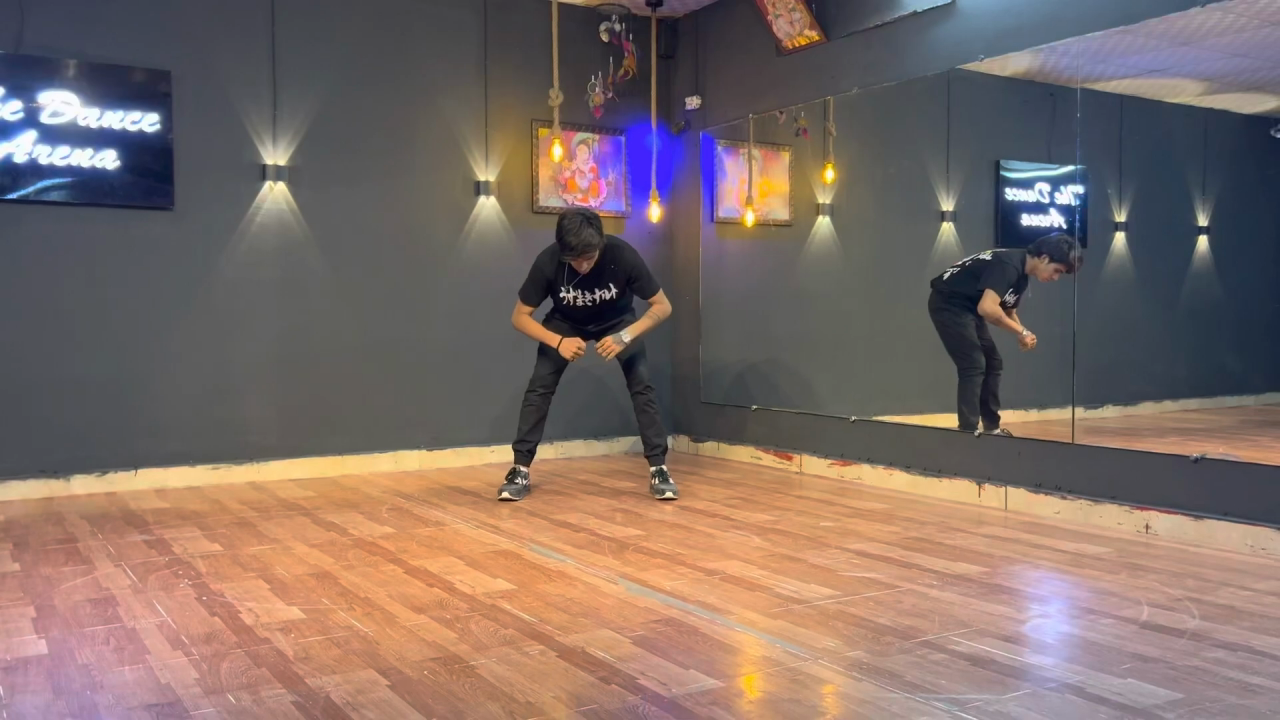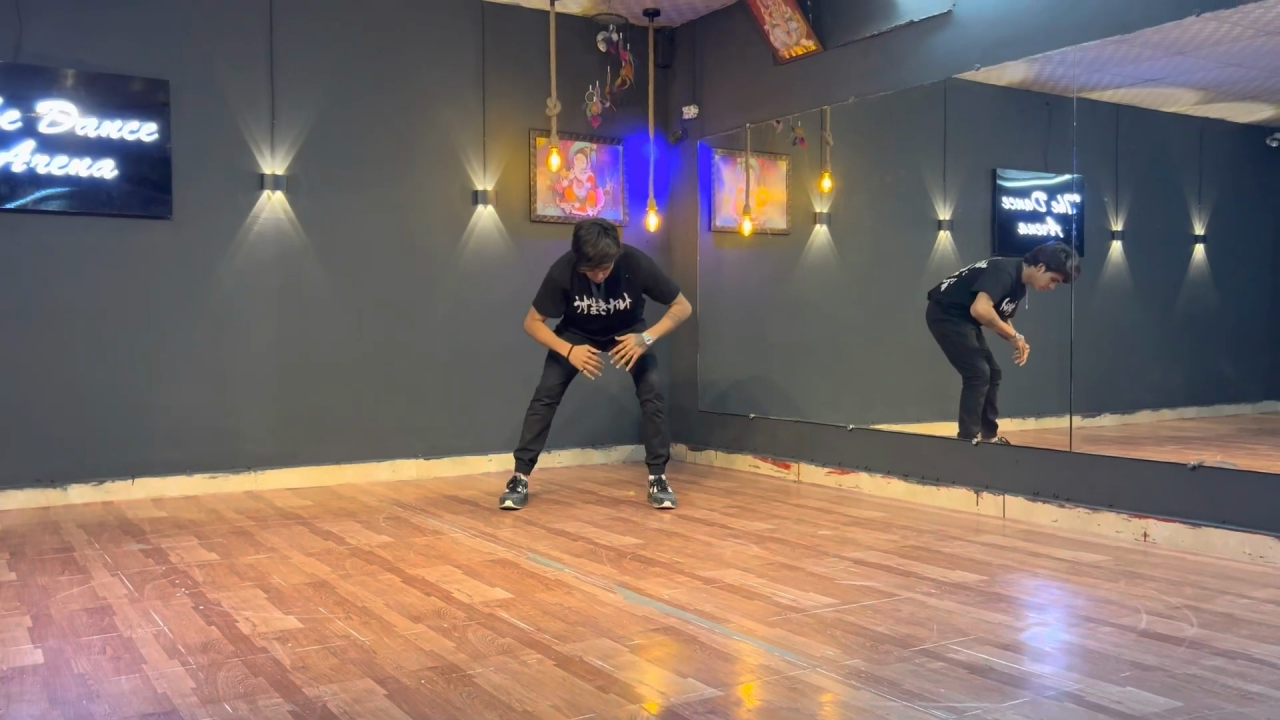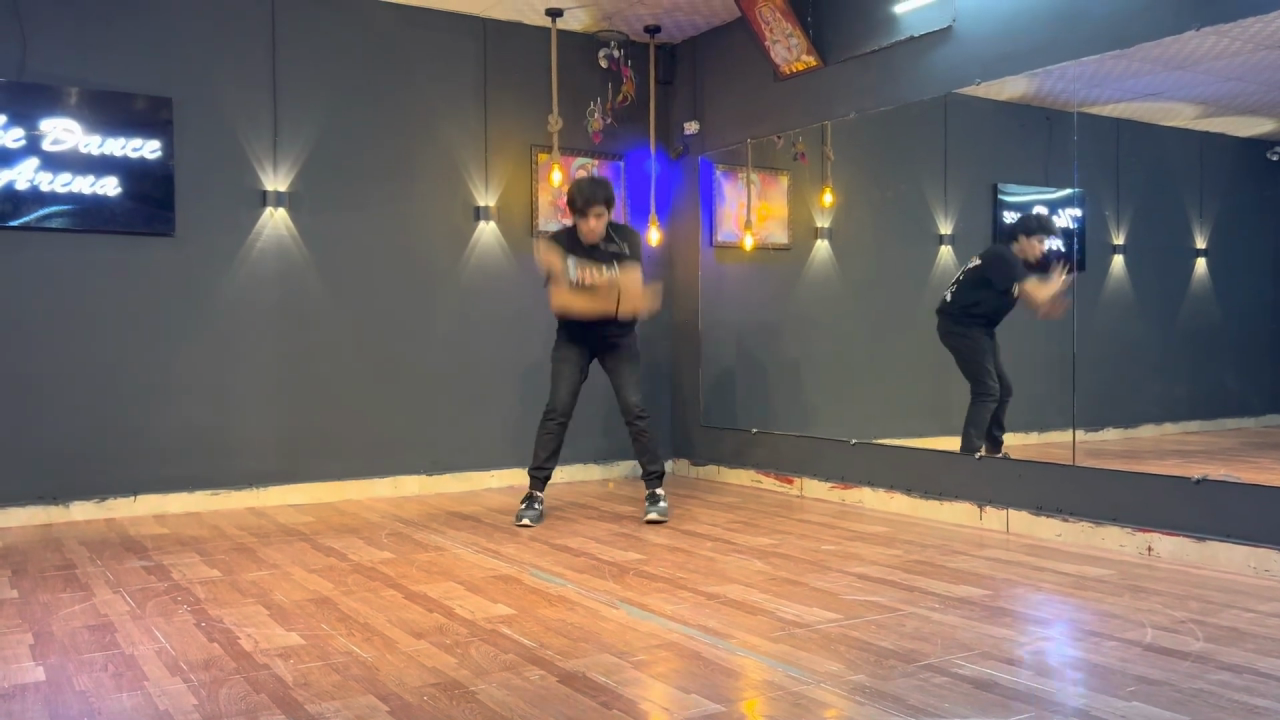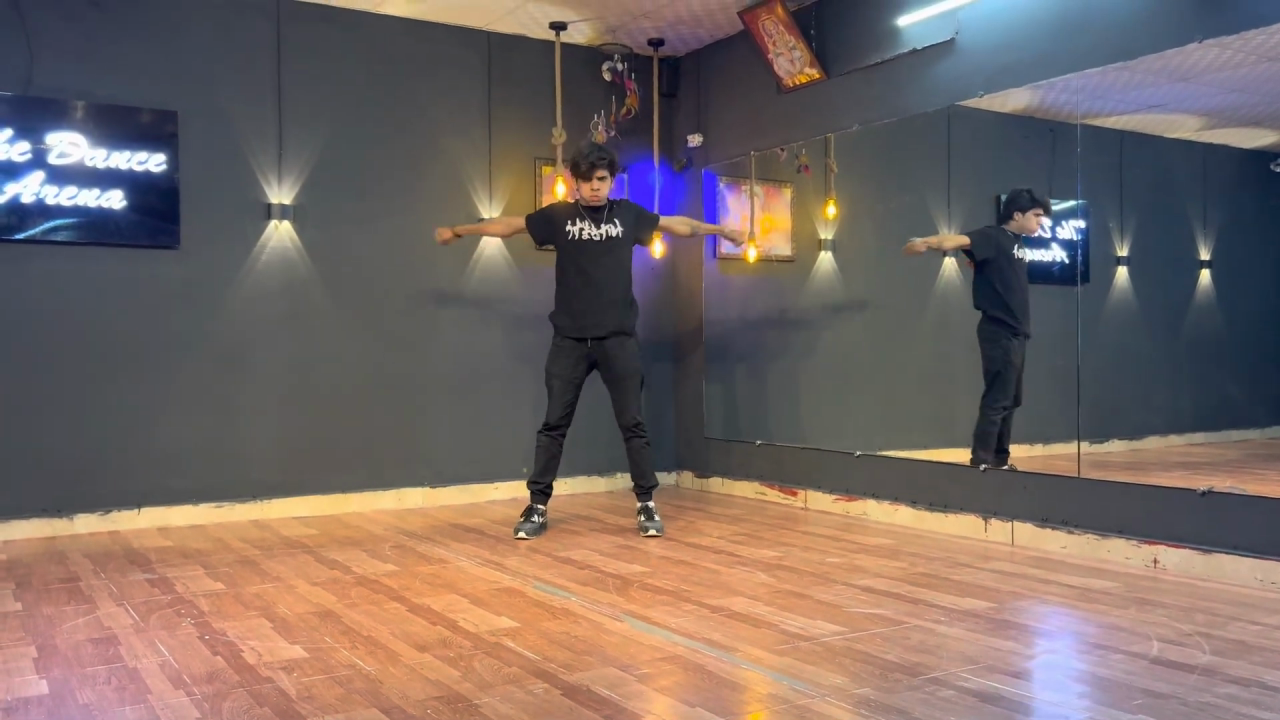
dt=1s
person 1, frame 1
left shoulder: (623, 255)
right shoulder: (548, 261)
left elbow: (662, 306)
right elbow: (520, 316)
left wrist: (625, 336)
right wrist: (557, 342)
left hip: (617, 322)
right hip: (565, 325)
left knee: (642, 387)
right knee: (539, 386)
left ankle: (658, 468)
right ankle: (520, 469)
person 1, frame 2
left shoulder: (637, 264)
right shoulder: (562, 271)
left elbow: (682, 307)
right elbow: (533, 322)
left wrist: (647, 338)
right wrist: (568, 350)
left hip: (628, 332)
right hip: (576, 334)
left knee: (652, 394)
right knee: (545, 395)
left ankle: (658, 478)
right ankle: (521, 477)
person 1, frame 3
left shoulder: (626, 239)
right shoulder: (559, 242)
left elbow: (648, 300)
right elbow: (558, 300)
right wrist: (614, 304)
left hip: (618, 338)
right hip: (573, 337)
left knee: (635, 410)
right knee: (557, 410)
left ankle: (655, 491)
right ankle: (535, 494)
person 1, frame 4
left shoulder: (628, 213)
right shoulder: (558, 215)
left elbow: (675, 224)
right elbow: (508, 225)
left wrist: (721, 229)
right wrist: (458, 230)
left hip: (619, 338)
right hip: (569, 339)
left knee: (633, 424)
right knee: (554, 423)
left ankle: (646, 504)
right ankle: (537, 506)
person 2, frame 1
left shoulder: (1022, 275)
right shoulder: (1008, 265)
left elbow: (1007, 311)
right elbow: (987, 308)
left wrist: (1024, 334)
right wrist: (1021, 331)
left hip: (966, 308)
right hip: (948, 304)
left knee: (992, 363)
right knee: (974, 366)
left ankle: (991, 427)
right ankle: (968, 431)
person 2, frame 2
left shoulder: (1020, 285)
right shoulder: (1004, 272)
left elbow: (1002, 319)
right elbow: (980, 309)
left wrist: (1019, 342)
right wrist: (1015, 336)
left hip: (964, 319)
right hip: (946, 314)
left knee: (992, 373)
right knee: (978, 374)
left ankle: (989, 436)
right ankle: (967, 439)
person 2, frame 3
left shoulder: (1018, 266)
right shoulder: (1006, 262)
left elbow: (1034, 300)
right elbow: (1037, 298)
left wrist: (1050, 306)
right wrist: (1056, 284)
left hip: (979, 328)
right hip: (960, 327)
left knee: (1003, 389)
right knee: (988, 390)
left ankle: (993, 449)
right ankle: (969, 452)
person 2, frame 4
left shoulder: (1016, 243)
right shoulder: (992, 237)
right elbow: (958, 240)
left wrist: (976, 262)
right wrist: (923, 242)
left hip: (1015, 333)
right hip: (998, 331)
left knee: (1009, 400)
right knee: (996, 399)
left ankle: (998, 460)
right ankle: (981, 462)
